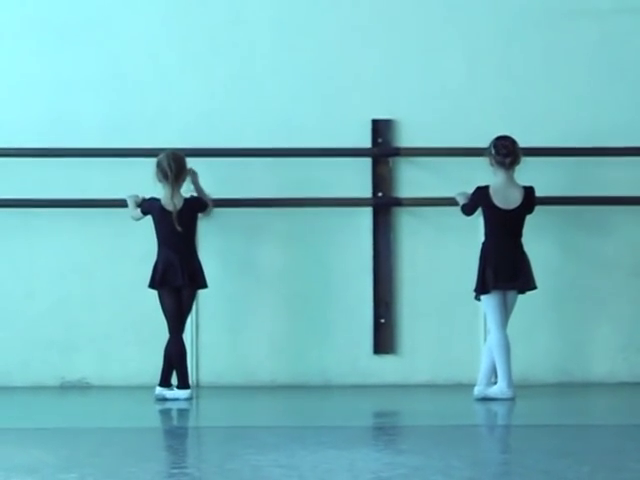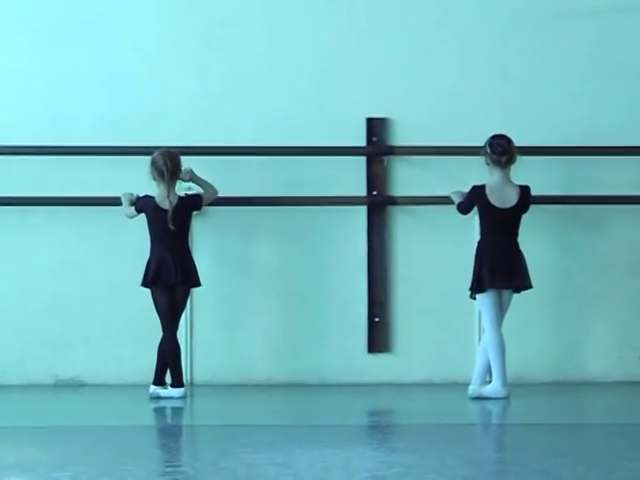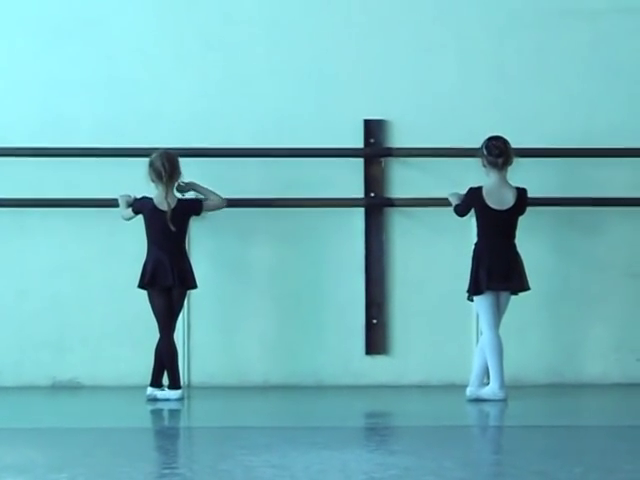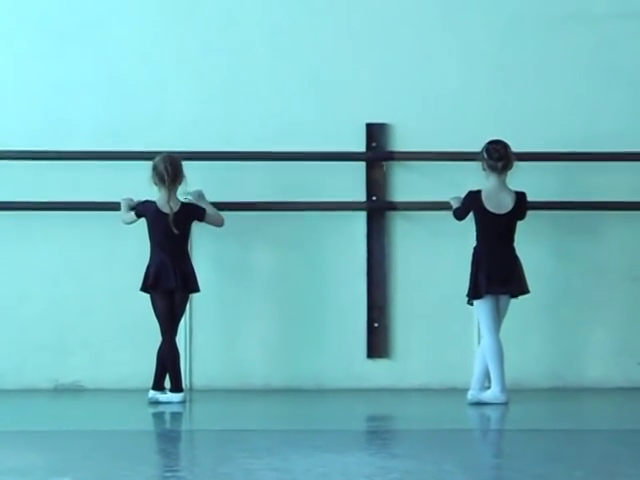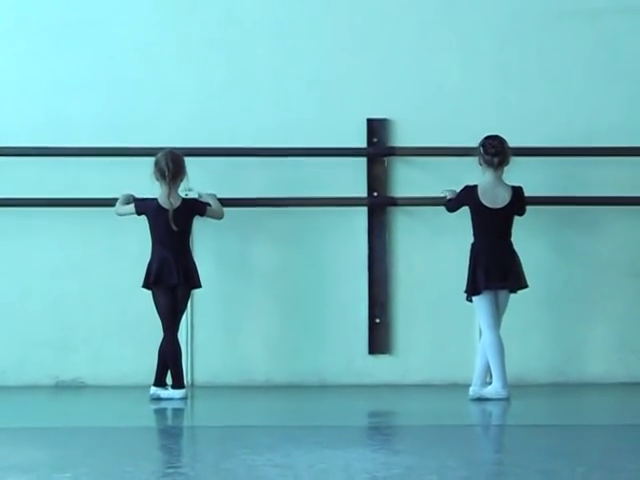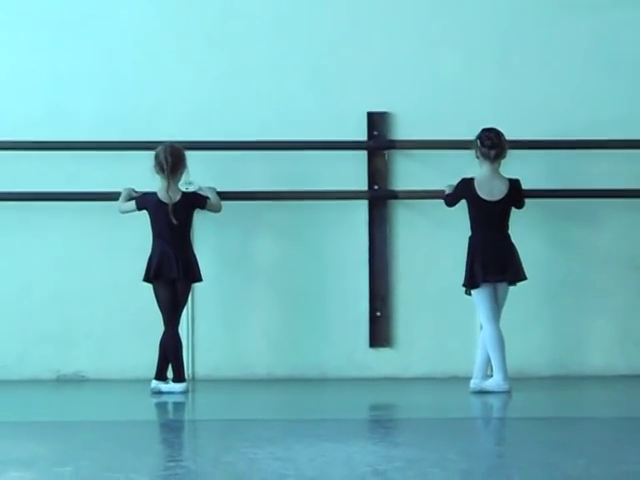
dt=0.3s
person 1, frame 1
left shoulder: (483, 193)
right shoulder: (527, 194)
left elbow: (467, 210)
left wrist: (461, 199)
left hip: (492, 264)
right hip: (515, 264)
left knee: (496, 327)
right knee: (496, 327)
left ankle: (505, 385)
right ankle: (483, 384)
person 1, frame 2
left shoulder: (479, 192)
right shoulder: (523, 193)
left elbow: (464, 208)
left wrist: (457, 197)
left hip: (487, 263)
right hip: (511, 263)
left knee: (491, 326)
right knee: (492, 326)
left ankle: (499, 384)
right ankle: (478, 382)
person 1, frame 3
left shoulder: (476, 194)
right shoulder: (520, 195)
left elbow: (461, 211)
left wrist: (455, 199)
left hip: (485, 264)
right hip: (508, 265)
left knee: (489, 328)
right knee: (490, 328)
left ankle: (497, 386)
right ankle: (476, 385)
person 1, frame 4
left shoulder: (475, 197)
right shoulder: (519, 199)
left elbow: (459, 215)
left wrist: (455, 203)
left hip: (484, 268)
right hip: (507, 268)
left knee: (489, 331)
right knee: (490, 331)
left ankle: (498, 390)
right ankle: (477, 388)
person 1, frame 5
left shoulder: (471, 192)
right shoulder: (516, 193)
left elbow: (450, 206)
left wrist: (449, 195)
left hip: (482, 264)
right hip: (505, 263)
left knee: (489, 327)
right knee: (490, 327)
left ankle: (499, 385)
right ankle: (478, 384)
person 1, frame 6
left shoulder: (467, 185)
right shoulder: (512, 186)
left elbow: (449, 202)
left wrist: (449, 191)
left hip: (479, 256)
right hip: (503, 255)
left knee: (488, 321)
right knee: (491, 320)
left ankle: (500, 378)
right ankle: (479, 378)
person 2, frame 1
left shoulder: (152, 206)
right shoulder: (193, 204)
left elbow: (135, 215)
right elbow: (208, 207)
left wrist: (132, 202)
right wrist: (196, 184)
left hip: (166, 272)
right hip: (189, 273)
left knee: (175, 331)
right knee: (177, 331)
left ankle: (183, 386)
right ankle: (164, 385)
person 2, frame 2
left shoulder: (147, 203)
right shoulder: (188, 203)
left elbow: (128, 213)
right elbow: (214, 192)
left wrist: (126, 200)
right wrist: (192, 177)
left hip: (158, 270)
right hip: (183, 271)
left knee: (168, 329)
right knee: (171, 329)
left ankle: (177, 385)
right ankle: (158, 383)
person 2, frame 3
left shoulder: (145, 205)
right shoulder: (187, 206)
left elbow: (125, 215)
right elbow: (220, 202)
left wrist: (123, 202)
right wrist: (193, 187)
left hip: (155, 272)
right hip: (179, 273)
left knee: (165, 331)
right knee: (167, 331)
left ankle: (175, 387)
right ankle: (156, 385)
person 2, frame 4
left shoulder: (147, 208)
right shoulder: (190, 210)
left elbow: (125, 219)
right elbow: (220, 221)
left wrist: (126, 205)
right wrist: (202, 201)
left hip: (158, 275)
right hip: (182, 276)
left knee: (167, 334)
right knee: (169, 334)
left ankle: (176, 390)
right ankle: (157, 388)
person 2, frame 5
left shoulder: (148, 206)
right shoulder: (191, 205)
left elbow: (118, 210)
right elbow: (219, 214)
left wrist: (125, 198)
right wrist: (210, 198)
left hip: (159, 272)
right hip: (183, 272)
left knee: (169, 330)
right knee: (171, 330)
left ankle: (178, 386)
right ankle: (159, 385)
person 2, frame 6
left shoulder: (149, 200)
right shoulder: (191, 199)
left elbow: (121, 208)
right elbow: (217, 207)
left wrist: (127, 193)
right wrist: (209, 191)
left hip: (160, 265)
right hip: (184, 265)
left knee: (170, 323)
right knee: (172, 323)
left ankle: (179, 379)
right ankle: (160, 378)
